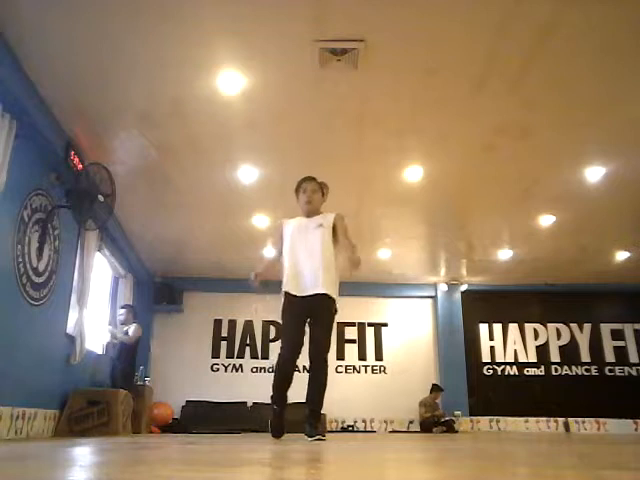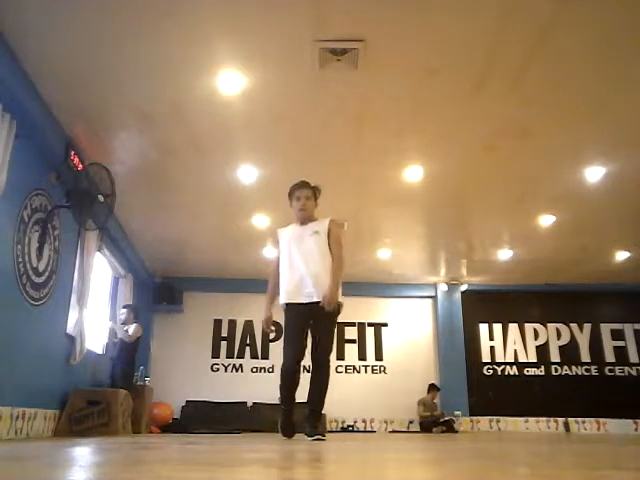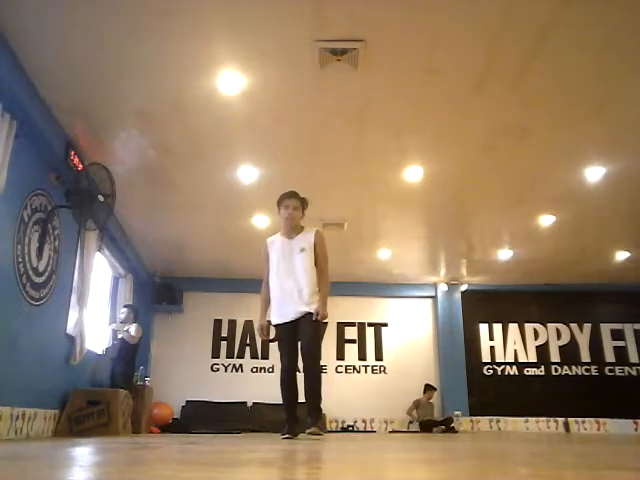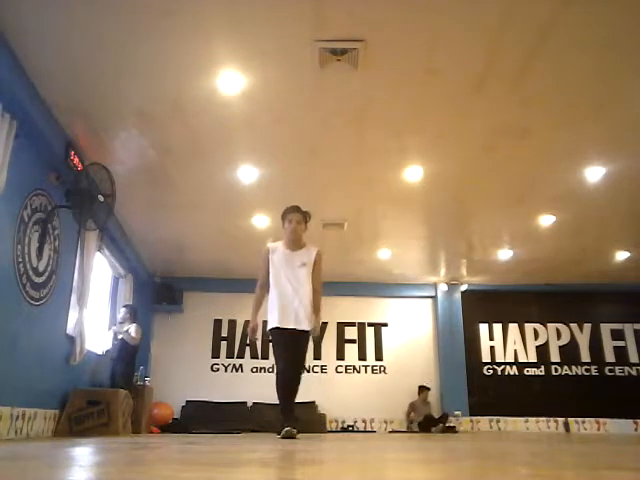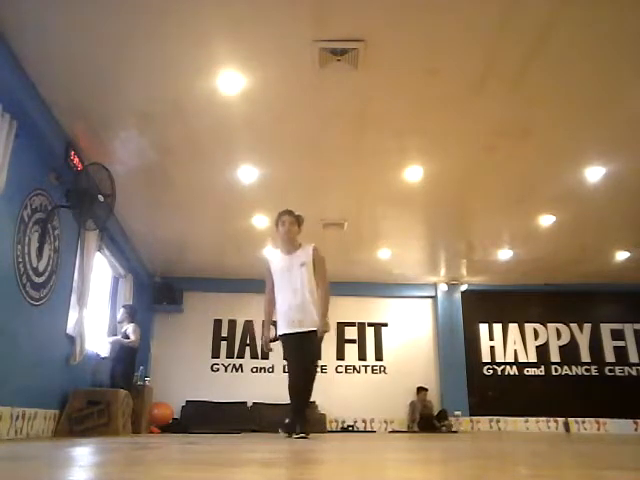
dt=0.5s
person 1, frame 1
left shoulder: (333, 220)
right shoulder: (286, 225)
left elbow: (345, 242)
right elbow: (276, 255)
left wrist: (353, 255)
right wrist: (261, 271)
left hip: (324, 292)
right hip: (294, 291)
left knee: (319, 356)
right knee: (289, 350)
left ankle: (313, 421)
right ankle: (278, 404)
person 1, frame 2
left shoulder: (329, 225)
right shoulder: (283, 234)
left elbow: (338, 258)
right elbow: (276, 271)
left wrist: (334, 289)
right wrist: (267, 307)
left hip: (324, 299)
right hip: (294, 300)
left knee: (321, 360)
right knee: (292, 357)
left ankle: (314, 421)
right ankle: (286, 412)
person 1, frame 3
left shoulder: (314, 236)
right shoulder: (271, 243)
left elbow: (323, 272)
right elbow: (267, 282)
left wrist: (323, 302)
right wrist: (263, 315)
left hip: (309, 309)
right hip: (282, 313)
left knee: (311, 358)
right knee: (288, 366)
left ankle: (314, 415)
right ankle: (291, 422)
person 1, frame 4
left shoulder: (314, 254)
right shoulder: (271, 251)
left elbow: (316, 289)
right elbow: (262, 286)
left wrist: (317, 318)
right wrist: (253, 317)
left hip: (304, 322)
right hip: (278, 321)
left knee: (295, 371)
right knee: (284, 369)
left ankle: (286, 419)
right ankle: (288, 420)
person 1, frame 5
left shoulder: (312, 252)
right shoulder: (272, 258)
left elbow: (323, 286)
right elbow: (270, 296)
left wrist: (324, 317)
right wrist: (266, 328)
left hip: (312, 323)
right hip: (287, 325)
left knee: (308, 372)
right knee: (295, 373)
left ankle: (294, 419)
right ankle: (300, 423)
